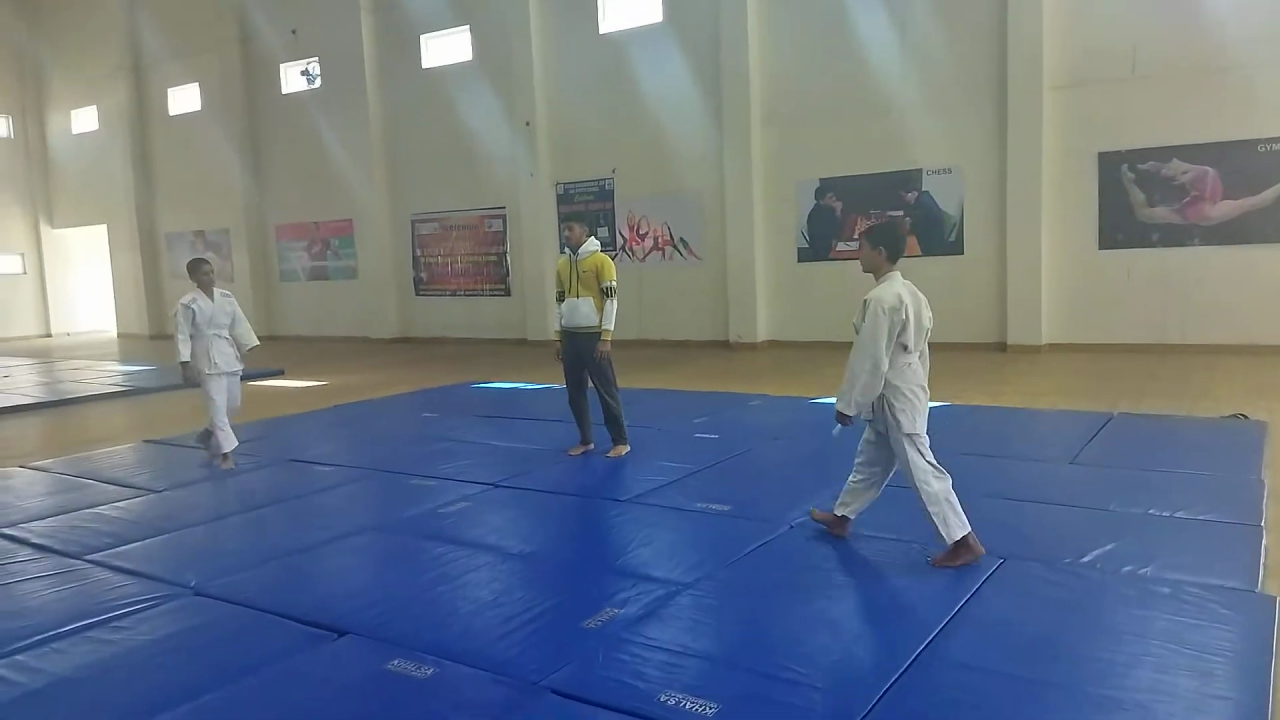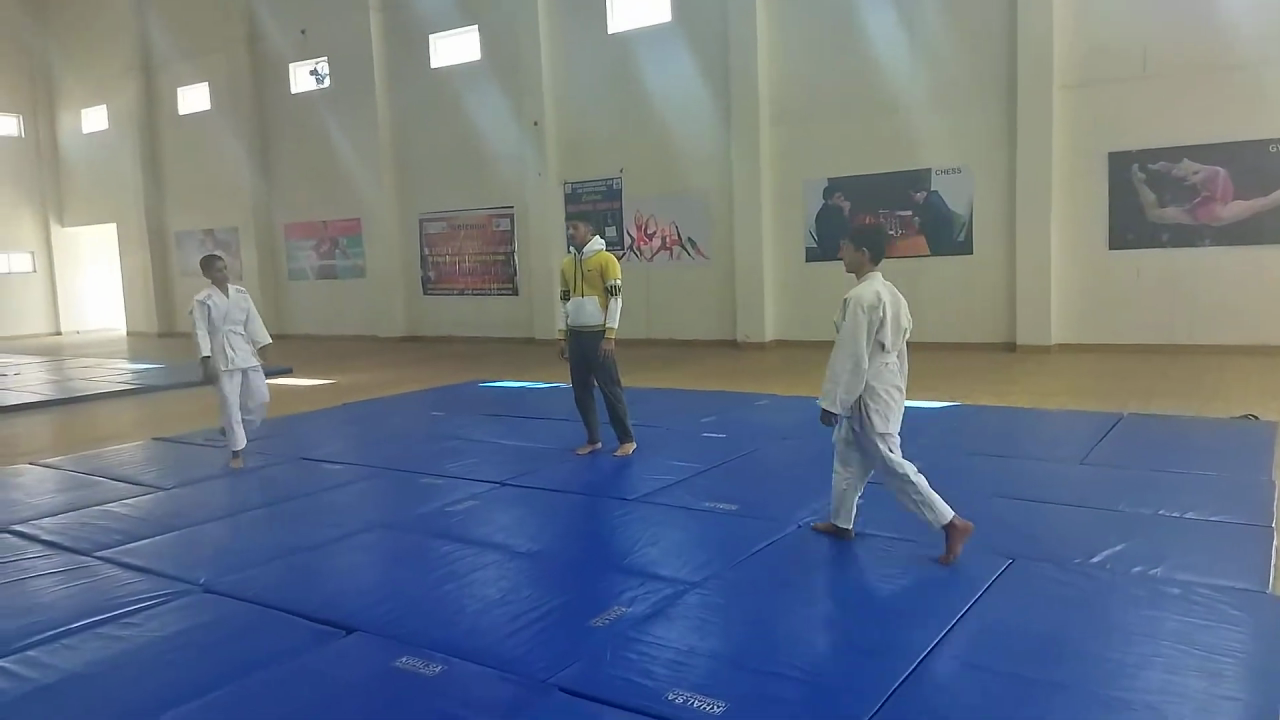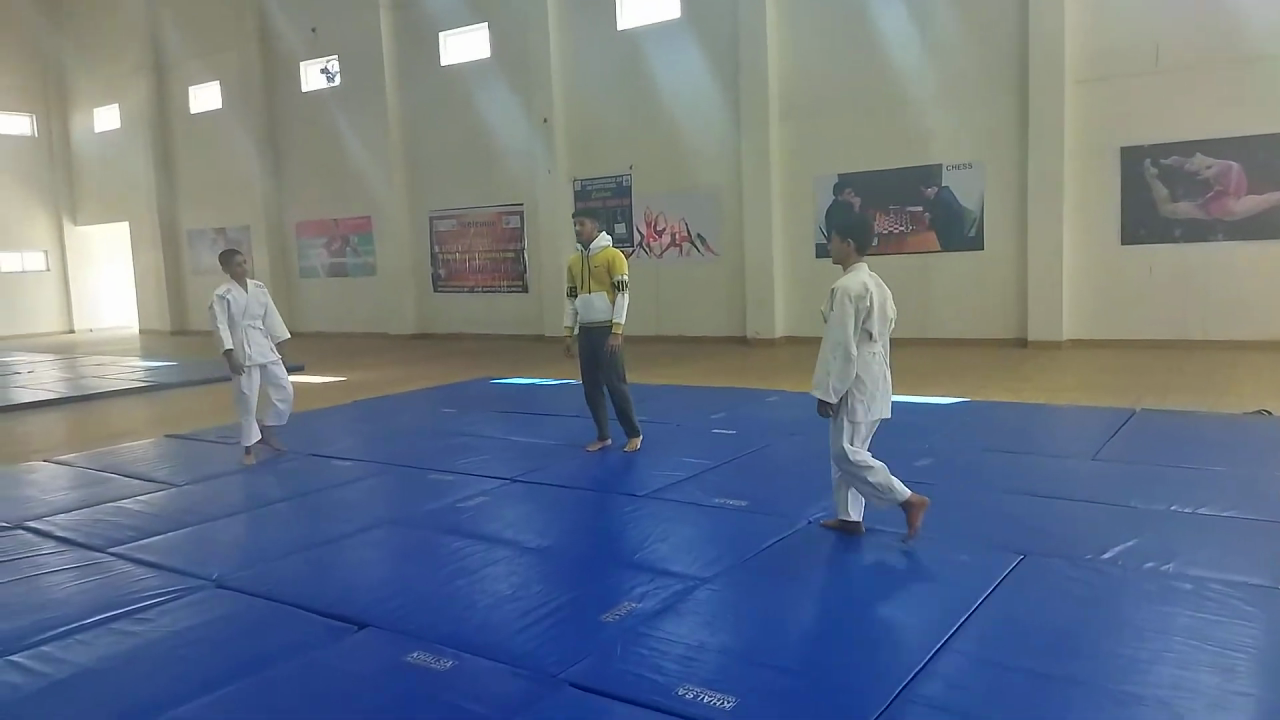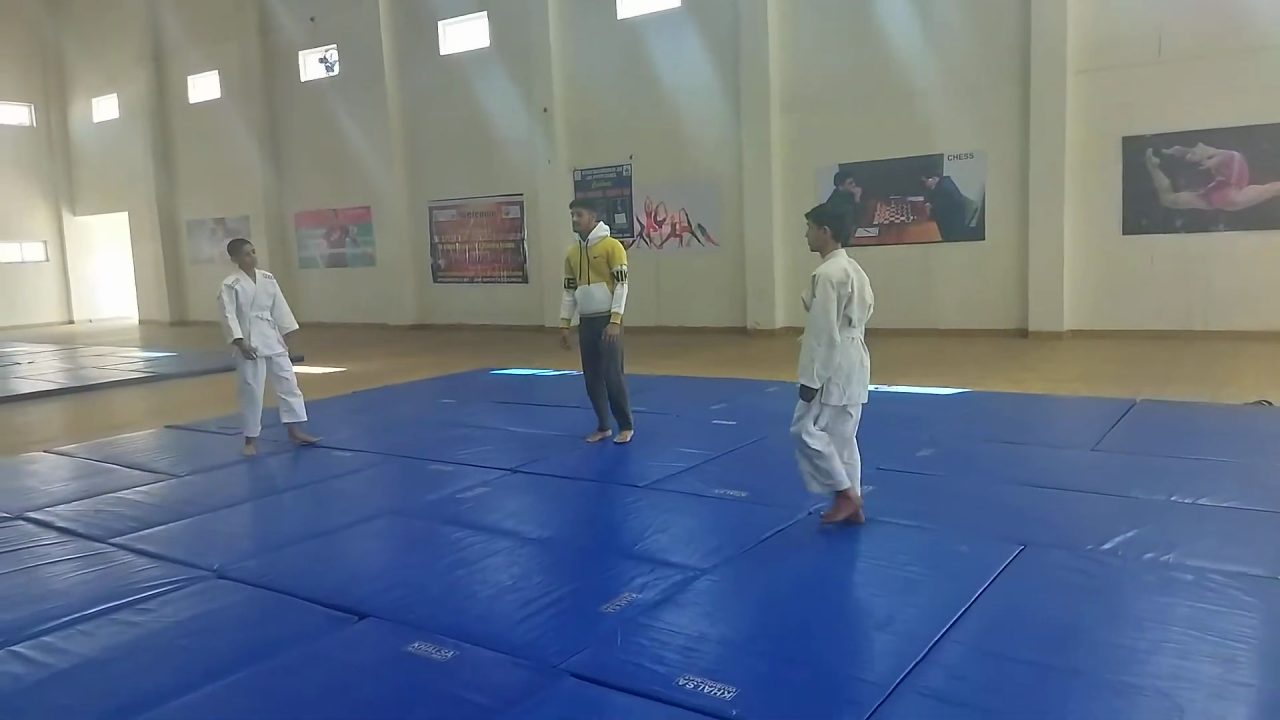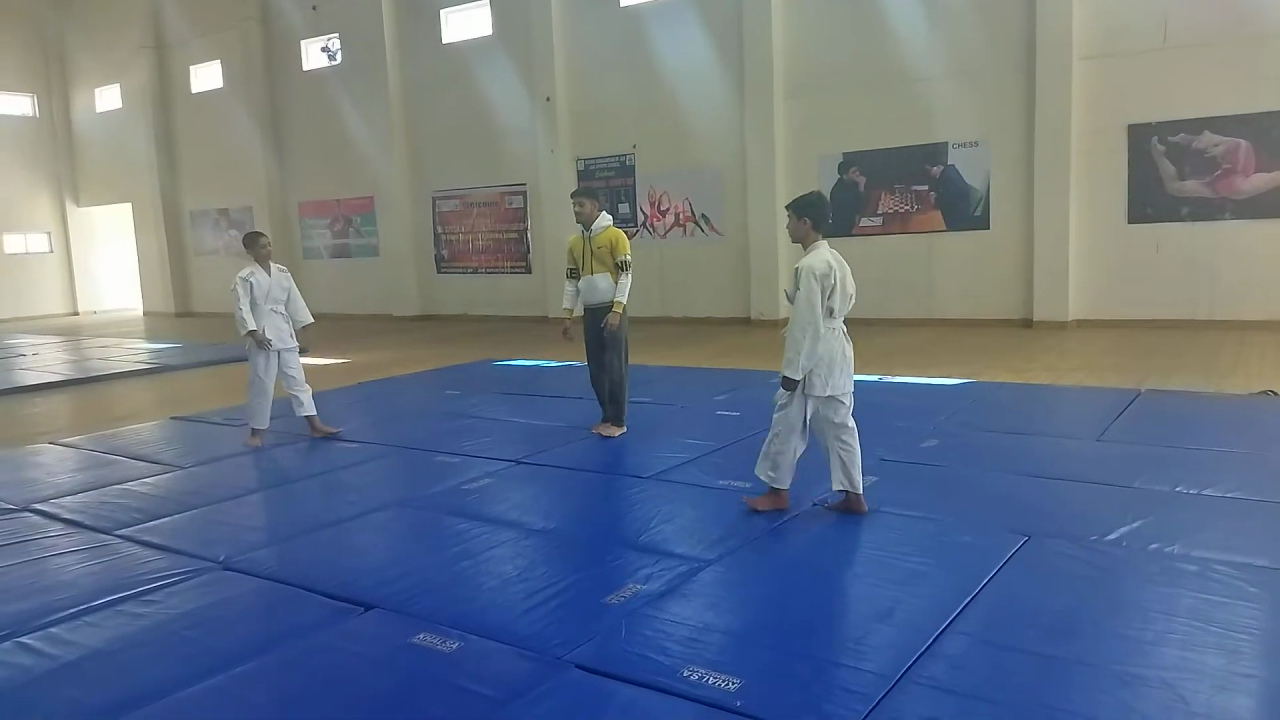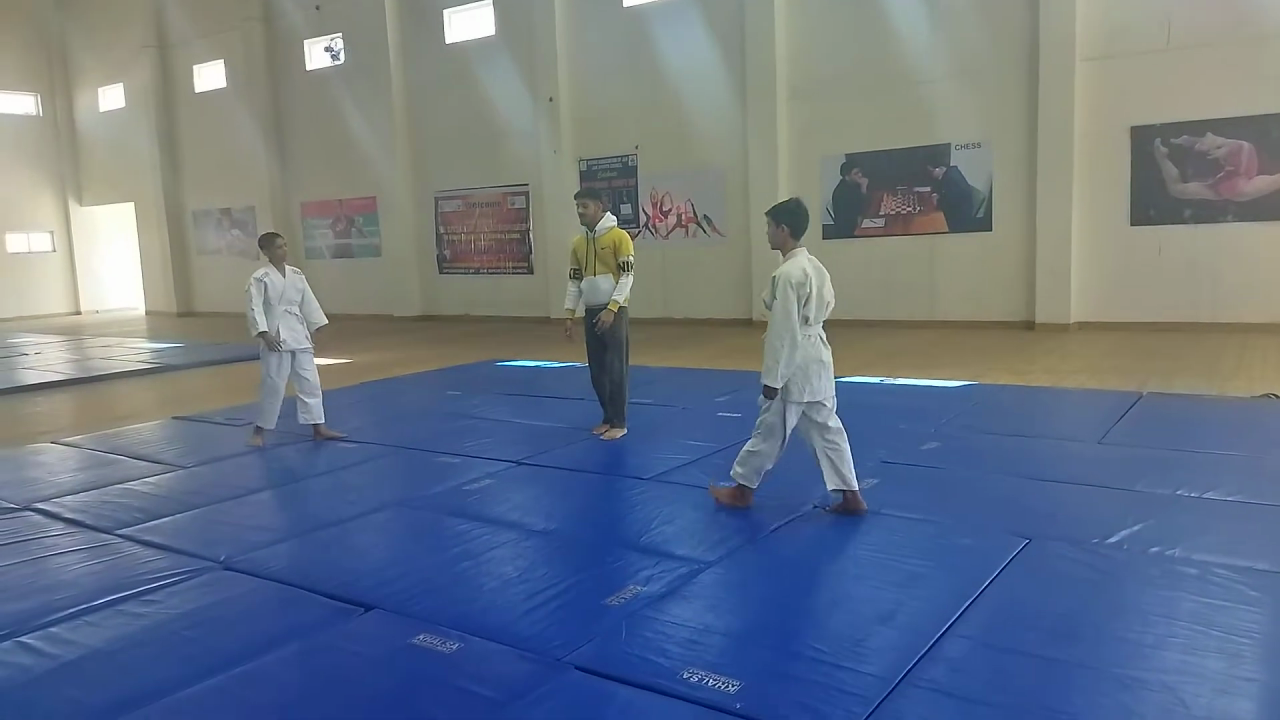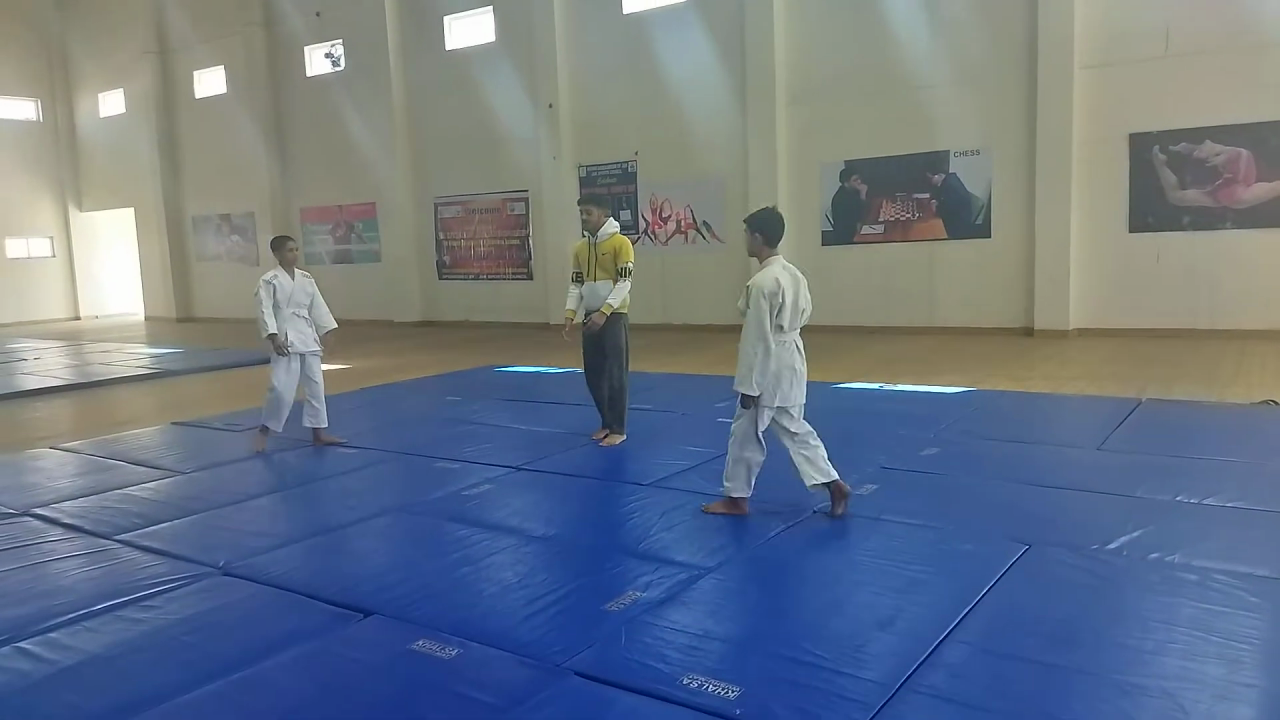
dt=0.1s
person 1, frame 1
left shoulder: (880, 299)
right shoulder: (910, 292)
left elbow: (867, 358)
right elbow: (917, 346)
left wrist: (847, 403)
left hip: (892, 394)
right hip: (908, 389)
left knee: (919, 467)
right knee: (871, 460)
left ankle: (963, 541)
right ankle: (842, 516)
person 1, frame 2
left shoulder: (860, 298)
right shoulder: (890, 293)
left elbow: (849, 356)
right elbow: (897, 346)
left wrist: (832, 402)
right wrist: (896, 387)
left hip: (869, 392)
right hip: (886, 386)
left knee: (892, 465)
right knee: (849, 456)
left ankle: (951, 523)
right ankle: (840, 522)
person 1, frame 3
left shoulder: (846, 288)
right shoulder: (874, 283)
left elbow: (839, 346)
left wrist: (826, 393)
left hip: (855, 380)
right hip: (874, 374)
left knee: (849, 452)
right knee: (848, 448)
left ankle: (908, 500)
right ankle: (848, 516)
person 1, frame 4
left shoulder: (827, 274)
right shoulder: (853, 270)
left elbow: (821, 334)
left wrist: (810, 379)
left hip: (832, 366)
right hip: (853, 359)
left knee: (805, 431)
right knee: (840, 437)
left ankle: (844, 493)
right ankle: (850, 505)
person 1, frame 5
left shoulder: (810, 266)
right shoulder: (835, 260)
left elbow: (806, 322)
left wrist: (792, 370)
left hip: (817, 356)
right hip: (837, 351)
left knee: (787, 424)
right knee: (839, 426)
left ankle: (777, 492)
right ankle: (853, 495)
person 1, frame 6
left shoulder: (787, 274)
right shoulder: (815, 266)
left elbow: (784, 330)
left wrist: (772, 378)
left hip: (795, 363)
right hip: (816, 358)
left knee: (769, 429)
right knee: (825, 427)
left ankle: (742, 489)
right ankle: (850, 494)
person 1, frame 7
left shoulder: (762, 283)
right shoulder: (794, 274)
left elbow: (757, 339)
left wrist: (747, 386)
left hip: (770, 368)
right hip: (792, 361)
left knee: (746, 434)
right knee: (794, 429)
left ankle: (736, 498)
right ankle: (833, 485)
person 2, frame 1
left shoulder: (601, 261)
right shoulder: (562, 265)
left elbow: (610, 301)
left wrist: (606, 338)
right wrist: (558, 338)
left hip: (593, 336)
right hip: (570, 336)
left knee: (606, 389)
right knee: (575, 391)
left ankle: (620, 441)
right ankle: (586, 440)
person 2, frame 2
left shoulder: (606, 260)
right shoulder: (567, 264)
left elbow: (615, 299)
left wrist: (610, 336)
right wrist: (562, 336)
left hip: (598, 334)
right hip: (576, 335)
left knee: (610, 388)
right knee: (581, 390)
left ankle: (627, 439)
right ankle: (593, 439)
person 2, frame 3
left shoulder: (613, 256)
right shoulder: (574, 262)
left elbow: (622, 295)
left wrist: (616, 332)
right wrist: (568, 333)
left hip: (607, 330)
right hip: (585, 331)
left knee: (615, 383)
right knee: (591, 387)
left ankle: (633, 434)
right ankle: (603, 435)
person 2, frame 4
left shoulder: (611, 246)
right shoulder: (572, 252)
left elbow: (621, 285)
right elbow: (569, 291)
left wrist: (615, 321)
right wrist: (565, 325)
left hip: (607, 320)
right hip: (586, 322)
left knee: (611, 374)
right knee: (592, 378)
left ankle: (626, 426)
right ankle: (603, 426)
person 2, frame 5
left shoulder: (615, 235)
right shoulder: (575, 242)
left elbow: (625, 275)
right elbow: (571, 281)
left wrist: (616, 310)
right wrist: (568, 316)
left hip: (612, 311)
right hip: (591, 312)
left knee: (615, 368)
right knee: (596, 369)
left ankle: (618, 421)
right ankle: (607, 417)
person 2, frame 6
left shoulder: (618, 236)
right shoulder: (578, 243)
left elbow: (627, 276)
right elbow: (574, 282)
left wrist: (611, 309)
right wrist: (569, 316)
left hip: (614, 312)
right hip: (591, 313)
left knee: (616, 369)
right knee: (597, 370)
left ankle: (619, 423)
right ankle: (608, 418)
person 2, frame 7
left shoulder: (620, 243)
right shoulder: (580, 248)
left elbow: (624, 282)
right elbow: (575, 285)
left wrist: (604, 312)
right wrist: (570, 315)
left hip: (614, 317)
right hip: (592, 318)
left knee: (615, 375)
right knee: (593, 375)
left ankle: (618, 429)
right ankle: (607, 423)
person 3, frame 1
left shoulder: (227, 297)
right shoulder: (187, 304)
left elbow: (240, 325)
right elbow: (182, 337)
left wrist: (250, 348)
right wrist: (186, 366)
left hip: (231, 357)
right hip: (208, 361)
left knee: (231, 405)
right knee: (218, 407)
left ankle: (207, 436)
right ankle: (226, 454)
person 3, frame 2
left shoulder: (241, 293)
right shoulder: (203, 300)
left elbow: (253, 322)
right elbow: (200, 333)
left wrist: (262, 347)
right wrist: (206, 361)
left hip: (247, 353)
right hip: (223, 357)
left knee: (260, 398)
right knee: (231, 405)
left ankle: (231, 430)
right ankle: (236, 452)
person 3, frame 3
left shoulder: (260, 288)
right shoulder: (223, 294)
left elbow: (272, 316)
right elbow: (221, 327)
left wrist: (280, 342)
right wrist: (230, 355)
left hip: (265, 347)
right hip: (242, 352)
left knee: (284, 391)
right knee: (247, 401)
left ankle: (268, 431)
right ankle: (249, 448)
person 3, frame 4
left shoulder: (268, 279)
right shoulder: (230, 285)
left elbow: (279, 308)
right elbow: (229, 316)
left wrist: (288, 333)
right wrist: (240, 343)
left hip: (273, 339)
right hip: (251, 342)
left knee: (288, 383)
right knee: (251, 392)
left ankle: (294, 431)
right ankle: (250, 439)
person 3, frame 5
left shoulder: (282, 272)
right shoulder: (245, 278)
left elbow: (294, 301)
right elbow: (242, 309)
left wrist: (303, 327)
right wrist: (254, 333)
left hip: (285, 334)
right hip: (264, 336)
left knee: (296, 380)
right knee: (261, 384)
left ankle: (314, 424)
right ankle: (256, 431)
person 3, frame 6
left shoulder: (296, 274)
right shoulder: (260, 278)
left elbow: (308, 303)
right elbow: (254, 310)
left wrist: (318, 329)
right wrist: (264, 334)
left hip: (299, 335)
right hip: (276, 337)
left knee: (309, 382)
right knee: (273, 385)
left ankle: (318, 428)
right ankle: (260, 430)
person 3, frame 7
left shoulder: (306, 278)
right shoulder: (269, 281)
left elbow: (318, 307)
right elbow: (264, 312)
left wrist: (327, 331)
right wrist: (274, 337)
left hip: (309, 339)
right hip: (285, 340)
left knee: (315, 387)
right knee: (281, 388)
left ankle: (319, 432)
right ankle: (265, 429)
